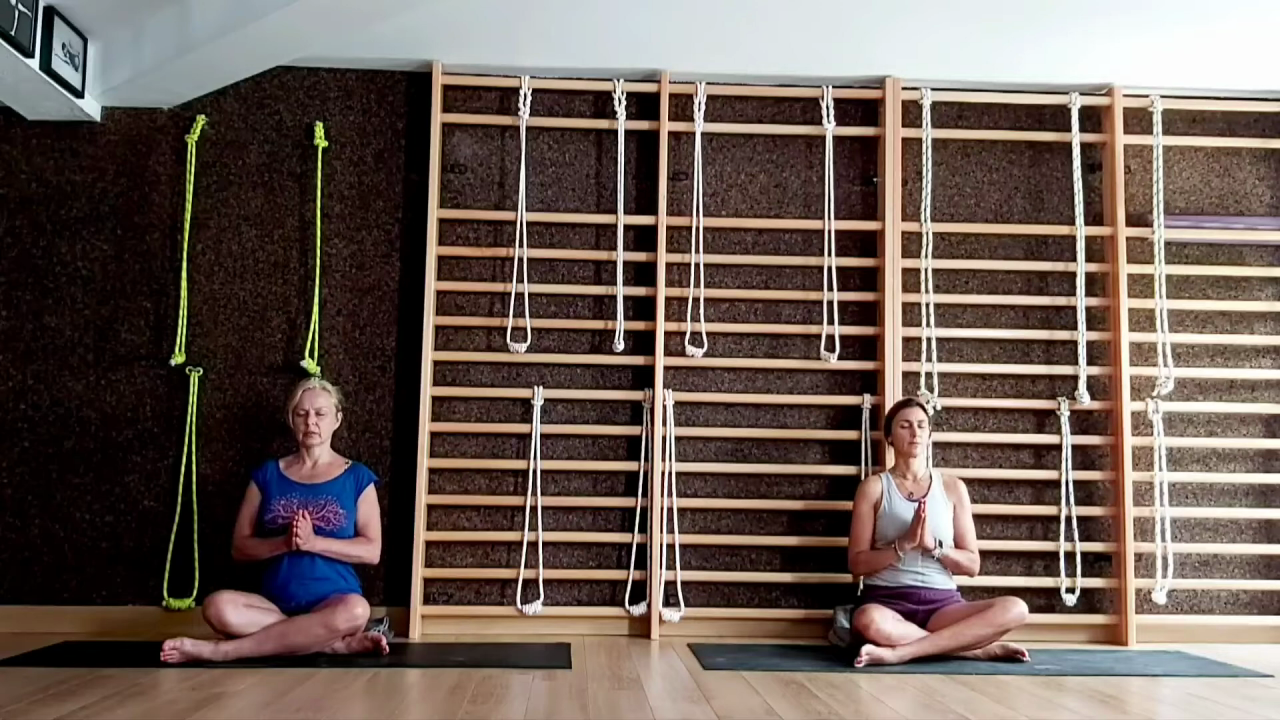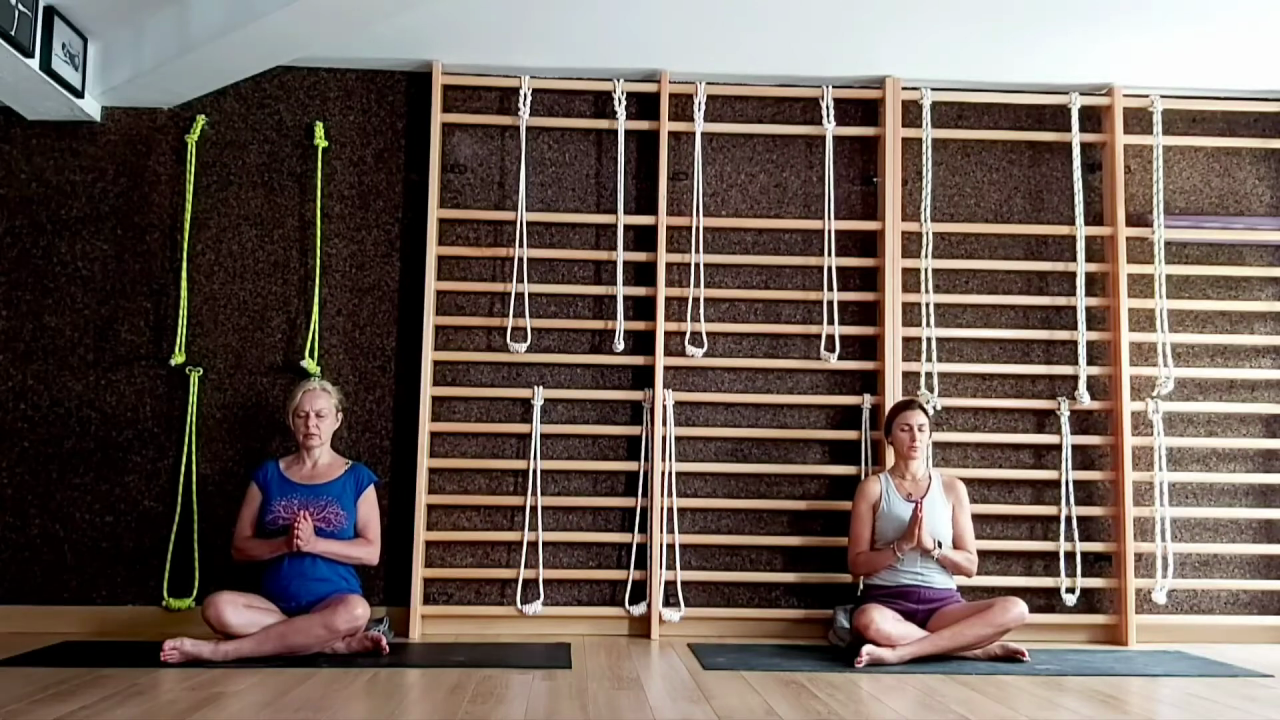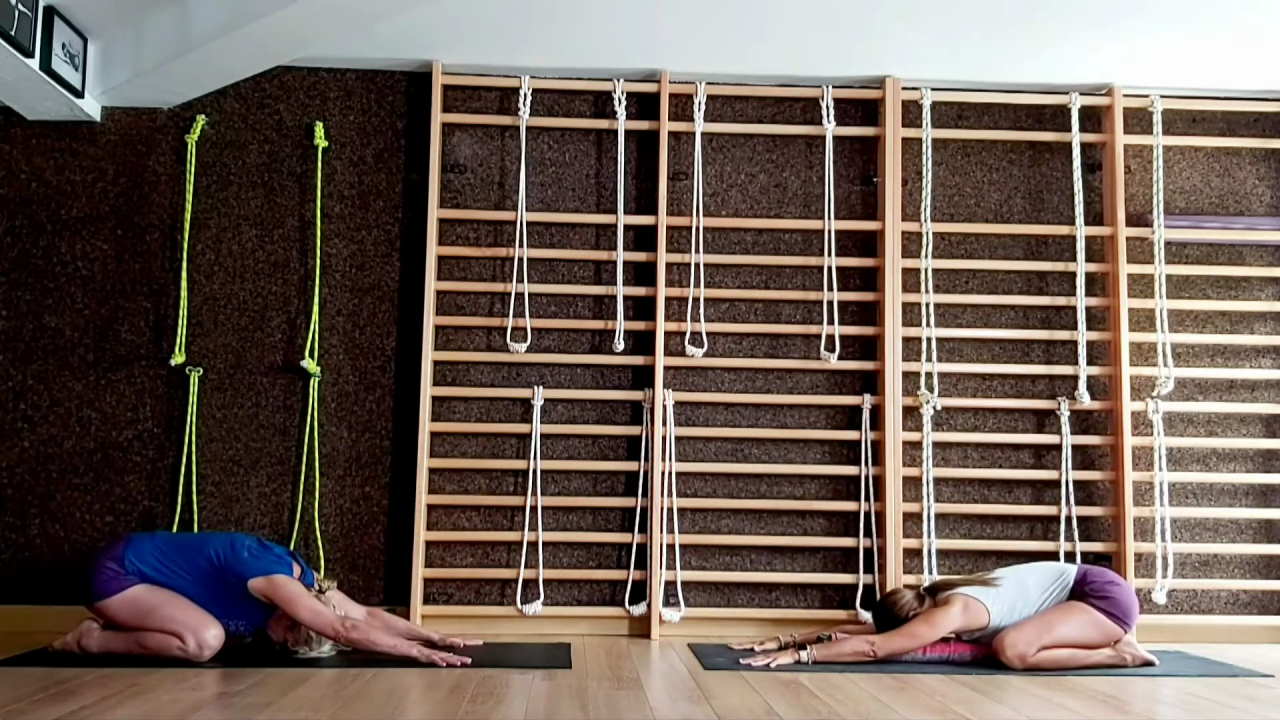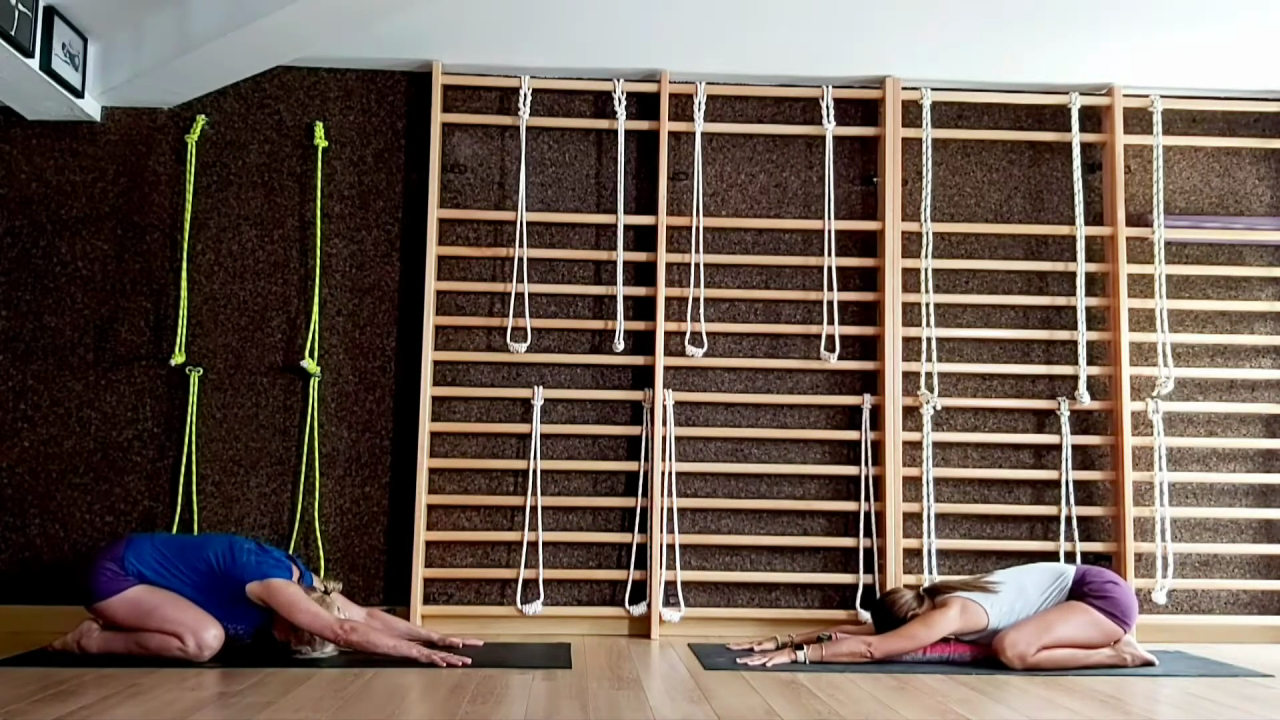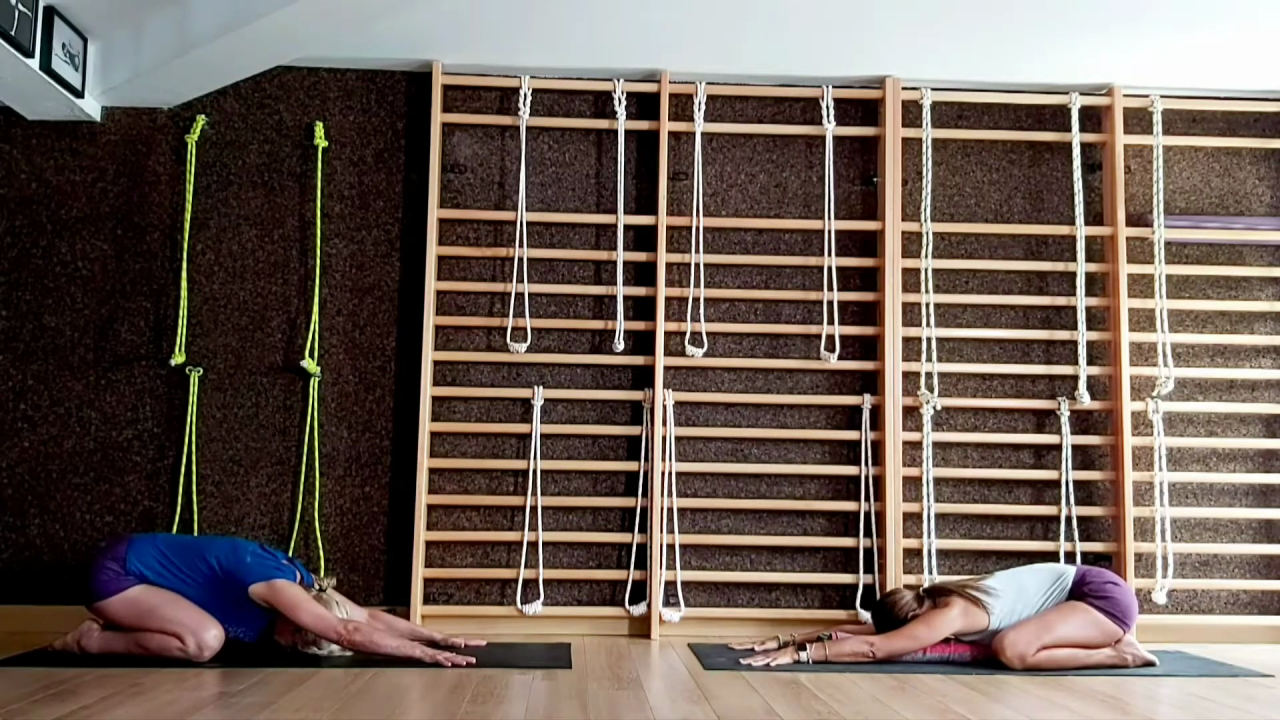
dt=1s
person 1, frame 1
left shoulder: (357, 477)
right shoulder: (267, 474)
left elbow: (371, 551)
right elbow: (240, 546)
left wrist: (314, 543)
right wrist: (283, 543)
left hip: (334, 602)
right hip: (275, 602)
left knee: (355, 611)
right knee: (218, 607)
left ankle: (224, 651)
right ankle: (338, 643)
person 1, frame 2
left shoulder: (357, 478)
right shoulder: (268, 475)
left elbow: (371, 551)
right elbow: (240, 547)
left wrist: (313, 543)
right wrist: (285, 543)
left hip: (332, 602)
right hip: (274, 604)
left knee: (355, 611)
right knee: (218, 607)
left ankle: (219, 651)
right ankle: (338, 642)
person 1, frame 3
left shoulder: (298, 574)
right shoulder: (272, 577)
left elbow: (366, 613)
right elbow: (345, 629)
left wrist: (437, 636)
right wrist: (421, 651)
left hip: (141, 563)
right hip: (117, 572)
left knee: (233, 629)
right knee: (204, 640)
left ankle: (119, 626)
right ankle: (91, 640)
person 1, frame 4
left shoulder: (299, 579)
right shoulder: (272, 582)
left elbow: (367, 615)
right elbow: (344, 632)
left wrist: (437, 636)
right wrist: (419, 652)
left hip: (139, 565)
right hip: (115, 574)
left knee: (232, 632)
right knee: (204, 641)
left ankle: (117, 628)
right ankle: (92, 641)
person 1, frame 5
left shoulder: (298, 580)
right shoulder: (273, 585)
left elbow: (367, 615)
right elbow: (348, 633)
left wrist: (440, 636)
right wrist: (425, 652)
left hip: (141, 562)
right hip: (117, 573)
left knee: (217, 630)
right knee: (205, 640)
left ankle: (120, 625)
right ankle: (92, 639)
person 2, frame 1
left shoulder: (952, 487)
right shoulder: (874, 487)
left elbow: (972, 565)
right elbow: (857, 563)
left wrist: (933, 545)
right wrist: (904, 544)
left hip: (942, 602)
right hip: (886, 600)
left knee: (1015, 609)
right knee: (869, 622)
left ankle: (900, 652)
right ankle: (979, 648)
person 2, frame 2
left shoulder: (952, 488)
right shoulder: (872, 488)
left elbow: (970, 565)
right elbow: (857, 563)
left wrist: (932, 546)
right wrist: (904, 545)
left hip: (942, 602)
right hip: (887, 601)
left knee: (1015, 608)
right knee: (870, 622)
left ankle: (897, 653)
right ankle: (982, 649)
person 2, frame 3
left shoulder: (951, 612)
right shoulder: (933, 601)
left elbow: (872, 647)
right elbow: (859, 629)
left wrist: (799, 653)
right wrist: (786, 640)
left hip: (1105, 593)
right hip: (1083, 587)
left knee: (1013, 649)
left ankle: (1120, 653)
right ankle: (1113, 641)
person 2, frame 4
left shoulder: (949, 614)
right shoulder: (934, 602)
left elbow: (871, 648)
right elbow: (856, 630)
left wrist: (797, 653)
right wrist: (785, 640)
left hip: (1104, 593)
right hip: (1083, 586)
left knee: (1012, 650)
left ankle: (1119, 654)
right ankle: (1109, 641)
person 2, frame 5
left shoulder: (949, 615)
right shoulder: (930, 603)
left elbow: (872, 647)
right elbow: (855, 630)
left wrist: (799, 652)
right wrist: (785, 640)
left hip: (1105, 595)
right hip: (1083, 588)
left knee: (1011, 650)
right knee: (995, 641)
left ankle: (1118, 653)
right ankle: (1106, 640)
